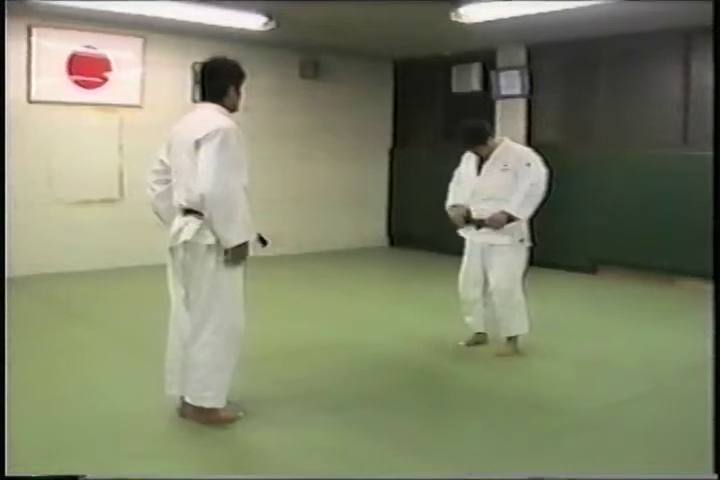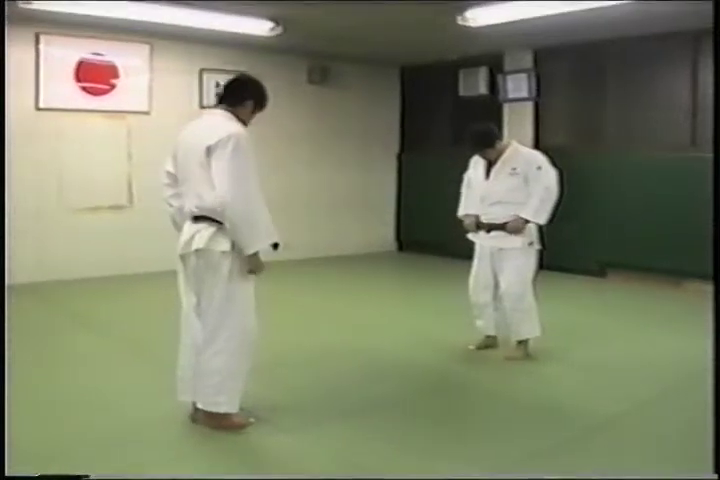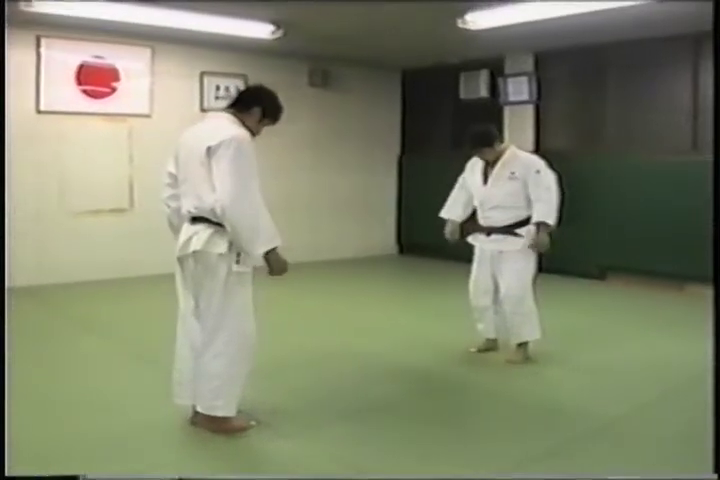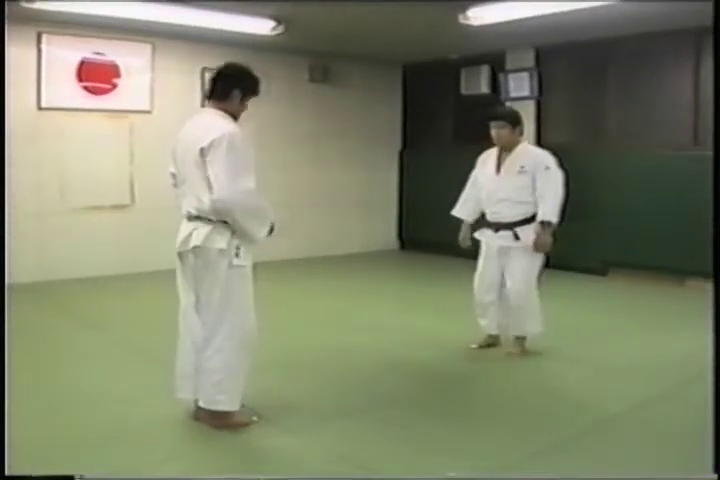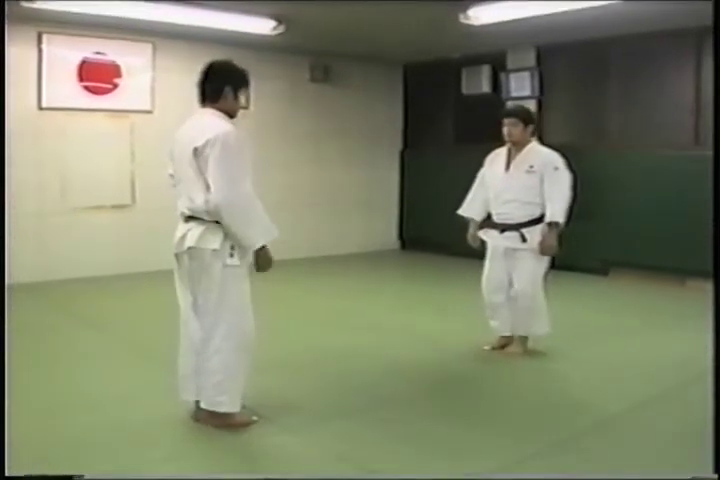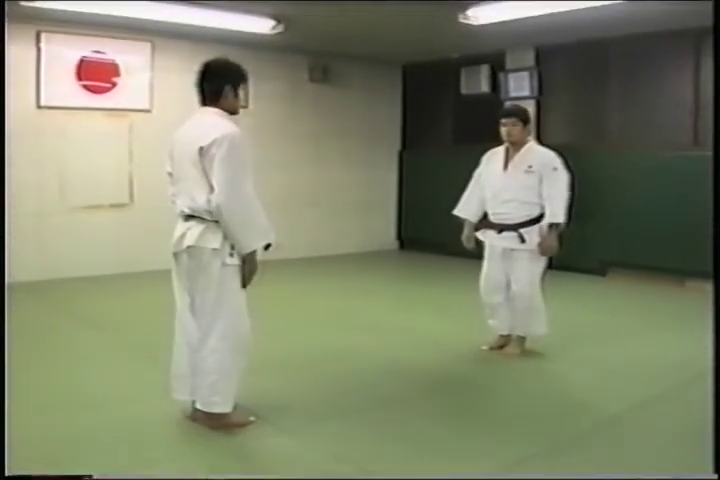
dt=0.5s
person 1, frame 1
left shoulder: (184, 125)
right shoulder: (221, 127)
left elbow: (159, 182)
right elbow: (216, 189)
left wrist: (179, 222)
right wrist: (237, 237)
left hip: (185, 232)
right hip: (212, 238)
left knee: (188, 315)
right knee: (216, 320)
left ankle: (188, 395)
right ankle: (203, 402)
person 1, frame 2
left shoulder: (190, 131)
right shoulder: (232, 133)
left elbow: (172, 189)
right elbow: (236, 197)
right wrist: (253, 248)
left hip: (194, 237)
right hip: (222, 242)
left knee: (199, 321)
right knee: (228, 325)
left ankle: (200, 401)
right ankle: (215, 408)
person 1, frame 3
left shoulder: (193, 132)
right shoulder: (234, 137)
left elbow: (172, 191)
right elbow: (238, 201)
right wrist: (269, 250)
left hip: (192, 239)
right hip: (220, 244)
left knee: (196, 324)
right knee: (227, 329)
left ankle: (200, 404)
right ankle: (214, 411)
person 1, frame 4
left shoulder: (190, 129)
right shoulder: (226, 133)
right elbow: (234, 195)
right wrist: (264, 221)
left hip: (193, 234)
right hip: (221, 240)
left knee: (199, 320)
right knee: (228, 324)
left ankle: (203, 399)
right ankle: (217, 406)
person 1, frame 5
left shoulder: (187, 130)
right shoulder: (223, 133)
right elbow: (230, 198)
right wrist: (259, 243)
left hip: (190, 235)
right hip: (217, 241)
left knee: (198, 322)
right knee: (228, 325)
left ankle: (202, 399)
right ankle: (218, 407)
person 1, frame 6
left shoulder: (185, 131)
right shoulder: (226, 133)
right elbow: (233, 198)
right wrist: (249, 248)
left hip: (188, 234)
right hip: (216, 241)
left knee: (195, 321)
right knee: (223, 325)
left ankle: (199, 399)
right ankle: (214, 407)
person 2, frame 1
left shoulder: (521, 155)
right shoulder: (469, 158)
left elbow: (534, 187)
right elbow: (458, 184)
left wrist: (506, 214)
right wrist: (456, 207)
left hip: (507, 233)
right hip: (476, 232)
left knee: (504, 286)
right knee: (470, 283)
left ankle: (512, 338)
right ankle: (479, 331)
person 2, frame 2
left shoulder: (529, 159)
right shoulder: (476, 162)
left elbow: (546, 190)
right elbow: (469, 189)
left wrist: (523, 218)
right wrist: (469, 215)
left hip: (517, 237)
right hip: (485, 236)
left knee: (515, 289)
right knee: (480, 287)
left ankle: (522, 342)
right ankle: (489, 335)
person 2, frame 3
left shoulder: (528, 163)
right shoulder: (473, 165)
left elbow: (546, 195)
right elbow: (462, 193)
left wrist: (542, 229)
right wrist: (453, 221)
left hip: (517, 239)
right hip: (485, 238)
left knee: (514, 292)
right knee: (480, 290)
left ankle: (522, 345)
right ankle: (490, 338)
person 2, frame 4
left shoulder: (539, 158)
right shoulder: (486, 158)
left elbow: (550, 195)
right elbow: (474, 192)
left wrist: (545, 230)
right wrist: (466, 225)
left hip: (523, 235)
right hip: (492, 234)
left knee: (520, 289)
right knee: (485, 286)
left ankle: (520, 338)
right ankle: (492, 333)
person 2, frame 5
left shoulder: (548, 159)
right shoulder: (495, 157)
left elbow: (558, 197)
right elbow: (481, 192)
left wrist: (552, 232)
right wrist: (474, 225)
left hip: (529, 236)
right hip: (498, 235)
left knee: (526, 289)
right knee: (493, 287)
left ankle: (522, 337)
right ankle: (505, 333)
person 2, frame 6
left shoulder: (545, 159)
right shoulder: (491, 158)
left elbow: (556, 197)
right elbow: (476, 192)
left wrist: (552, 233)
right wrist: (469, 226)
left hip: (527, 235)
right hip: (496, 235)
left knee: (524, 289)
right knee: (492, 286)
left ankle: (520, 337)
right ankle: (503, 333)
